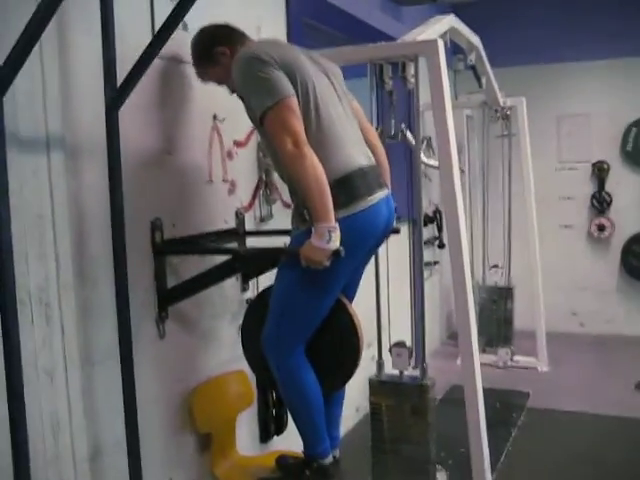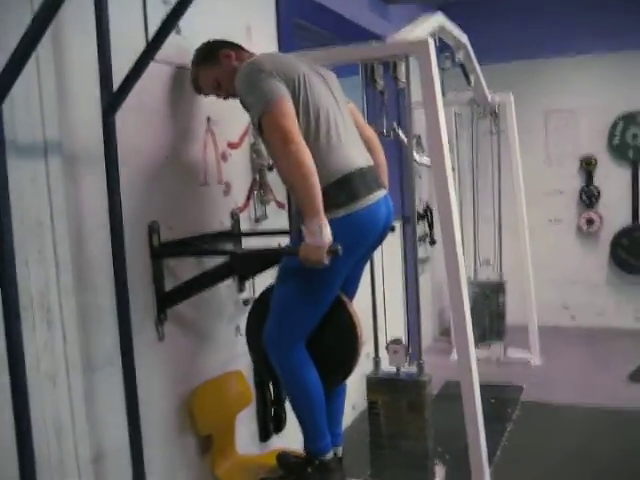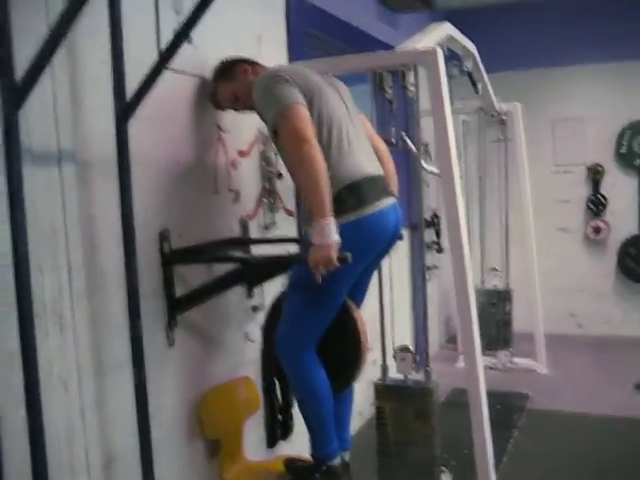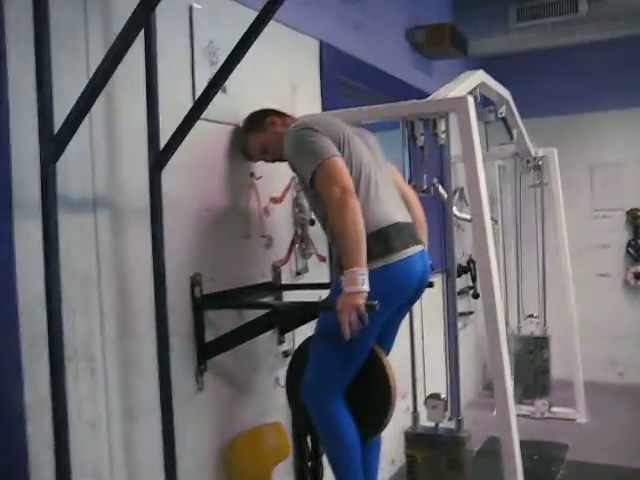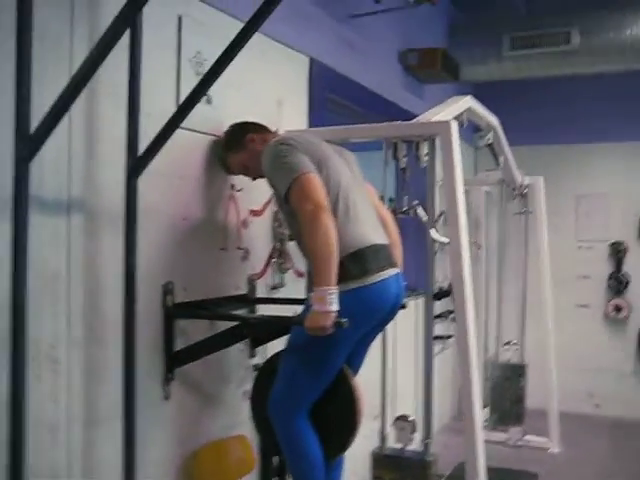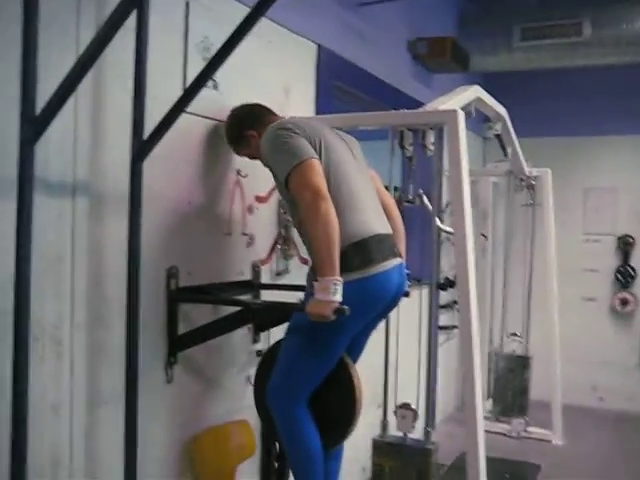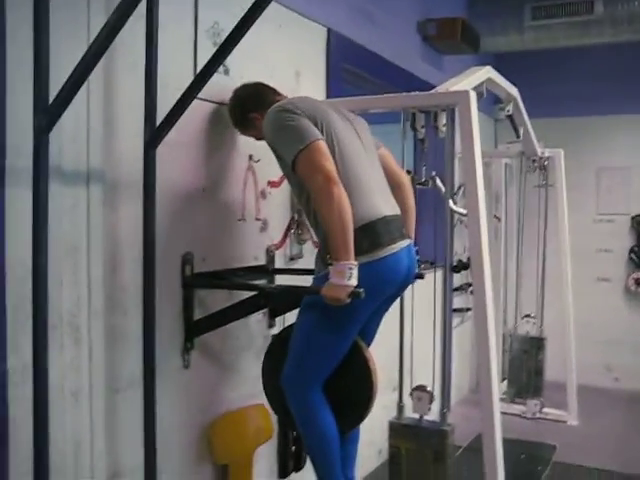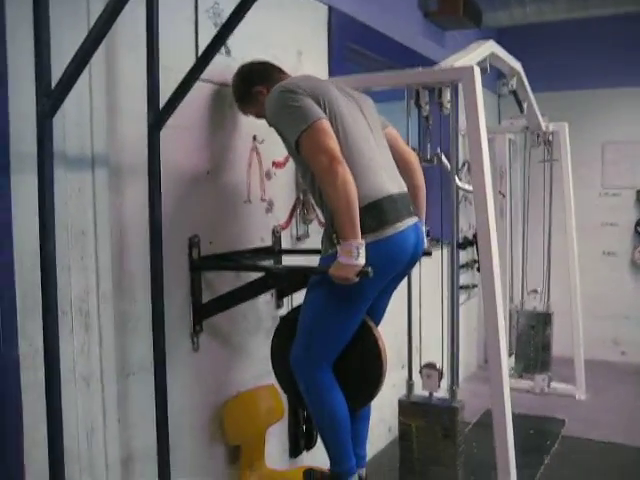
dt=0.3s
person 1, frame 1
left shoulder: (251, 61)
right shoulder: (311, 60)
left elbow: (296, 147)
right elbow: (369, 134)
left wrist: (324, 231)
left hip: (344, 215)
right hip: (376, 204)
left knee: (281, 343)
right knee: (322, 335)
person 1, frame 2
left shoulder: (254, 70)
right shoulder: (307, 69)
left elbow: (290, 144)
right elbow: (368, 135)
left wrist: (315, 229)
left hip: (342, 213)
right hip: (374, 203)
left knee: (283, 340)
person 1, frame 3
left shoulder: (270, 82)
right shoulder: (323, 82)
left elbow: (304, 147)
right elbow: (380, 147)
left wrist: (322, 230)
left hip: (351, 218)
right hip: (383, 212)
left knee: (294, 345)
person 1, frame 4
left shoulder: (301, 133)
right shoulder: (352, 134)
left elbow: (343, 196)
right elbow: (409, 196)
left wrist: (354, 281)
left hip: (380, 266)
right hip: (412, 259)
left knee: (322, 390)
person 1, frame 5
left shoulder: (281, 149)
right shoulder: (332, 151)
left elbow: (318, 213)
right elbow: (385, 217)
left wrist: (323, 299)
left hip: (355, 288)
right hip: (388, 283)
left knee: (287, 408)
person 1, frame 6
left shoulder: (279, 134)
right shoulder: (336, 137)
left elbow: (317, 201)
right elbow: (388, 204)
left wrist: (327, 288)
left hip: (356, 276)
right hip: (389, 271)
left knee: (286, 396)
right knee: (324, 389)
person 1, frame 7
left shoulder: (280, 116)
right shoulder: (344, 116)
left elbow: (328, 185)
right elbow: (401, 181)
left wrist: (343, 271)
left hip: (366, 262)
right hip: (400, 254)
left knee: (300, 381)
right knee: (338, 374)
person 1, frame 8
left shoulder: (284, 95)
right shoulder: (350, 95)
left elbow: (332, 165)
right elbow: (409, 160)
left wrist: (351, 251)
right wrist: (418, 226)
left hip: (373, 240)
right hip: (405, 231)
left knee: (310, 362)
right knee: (348, 355)
